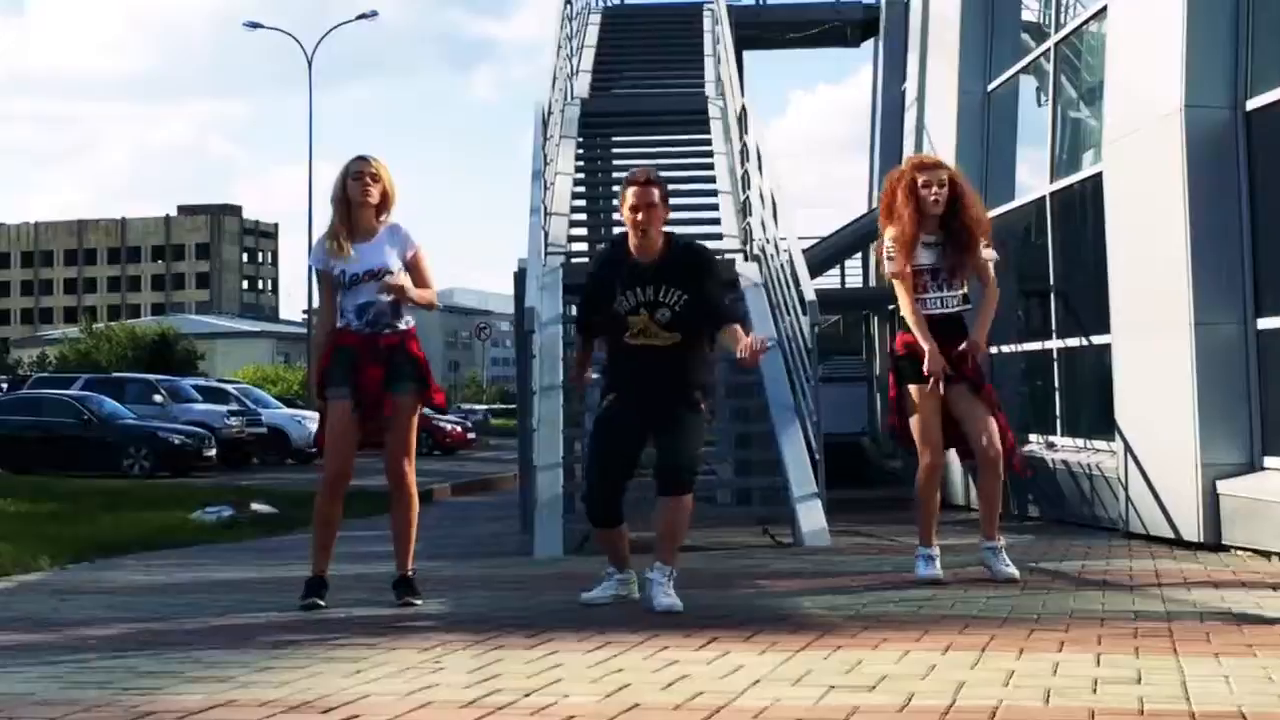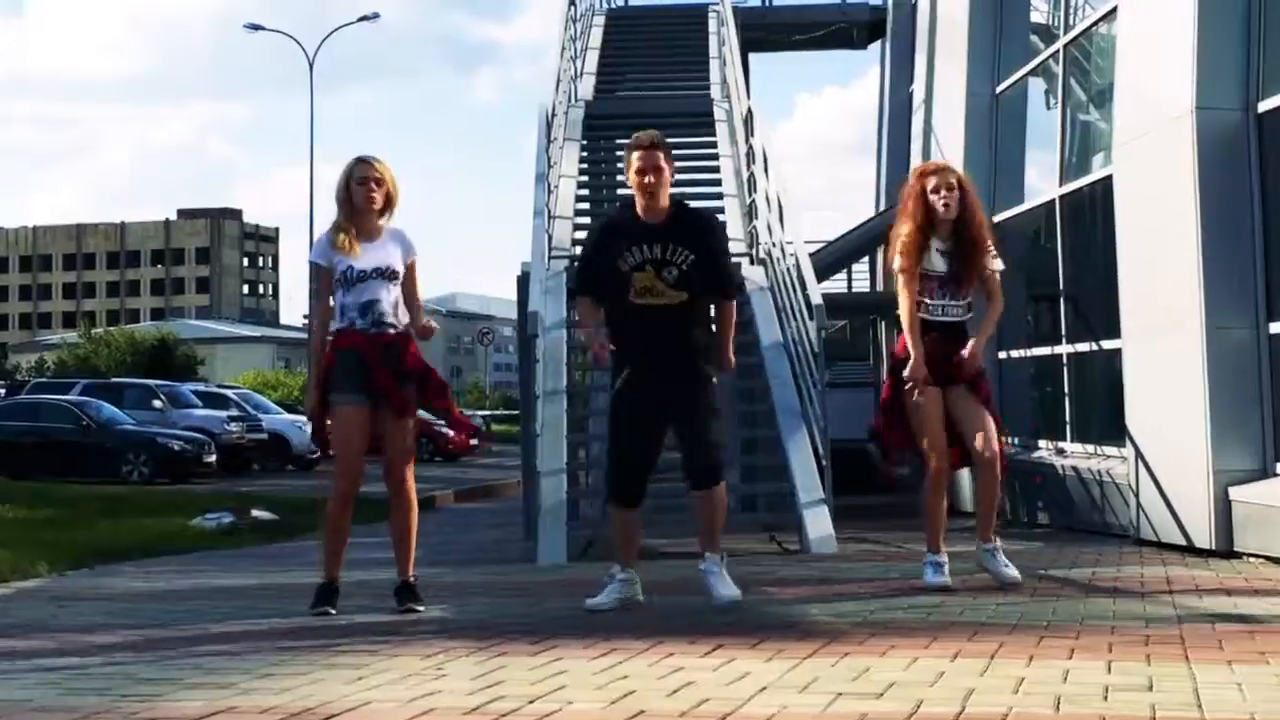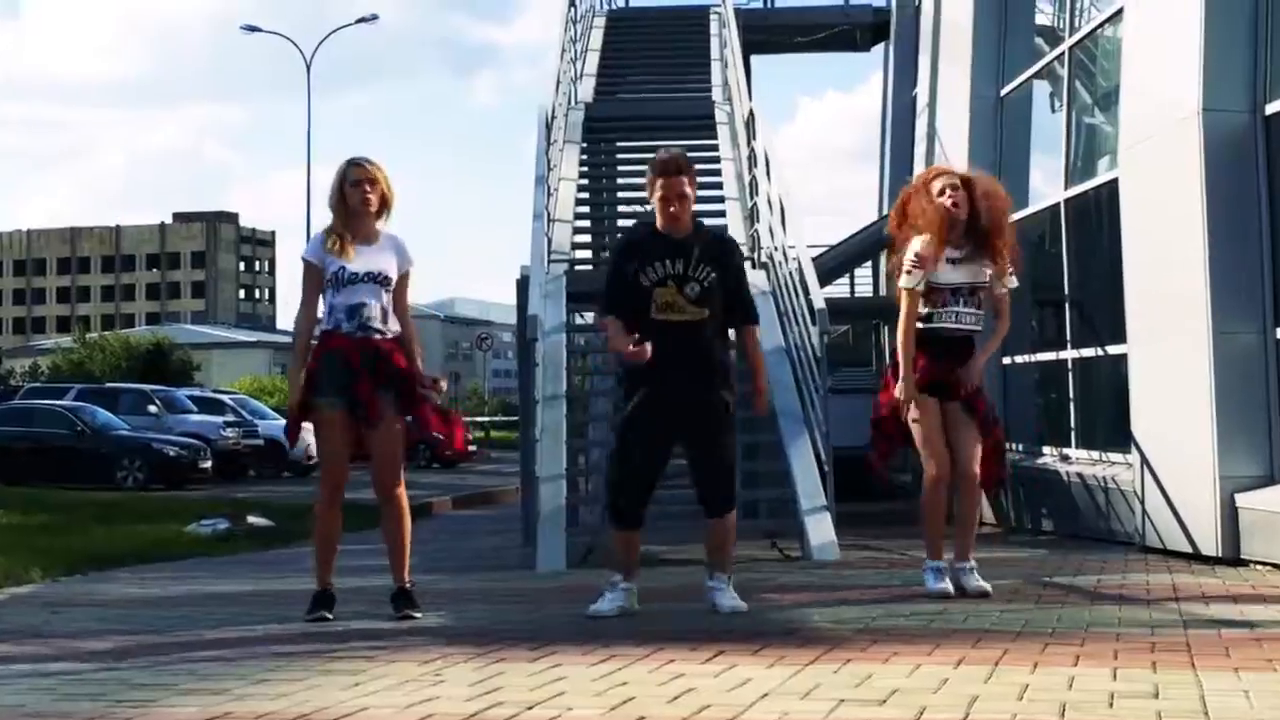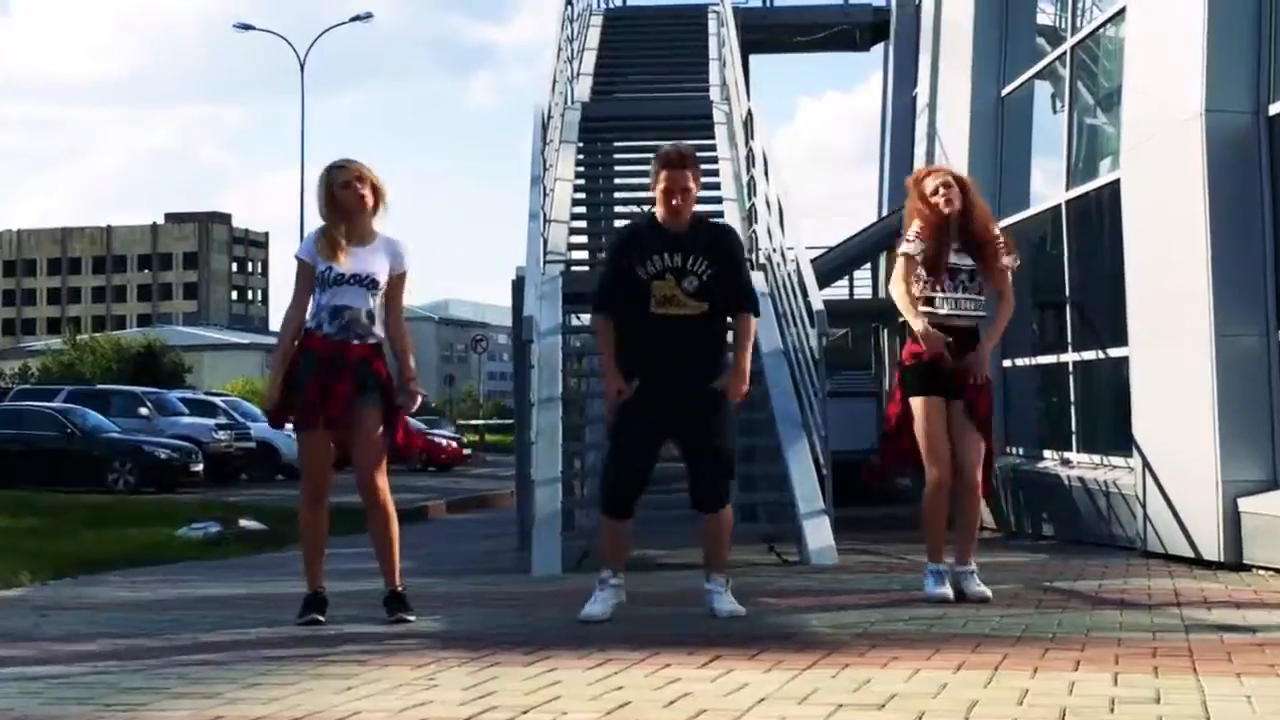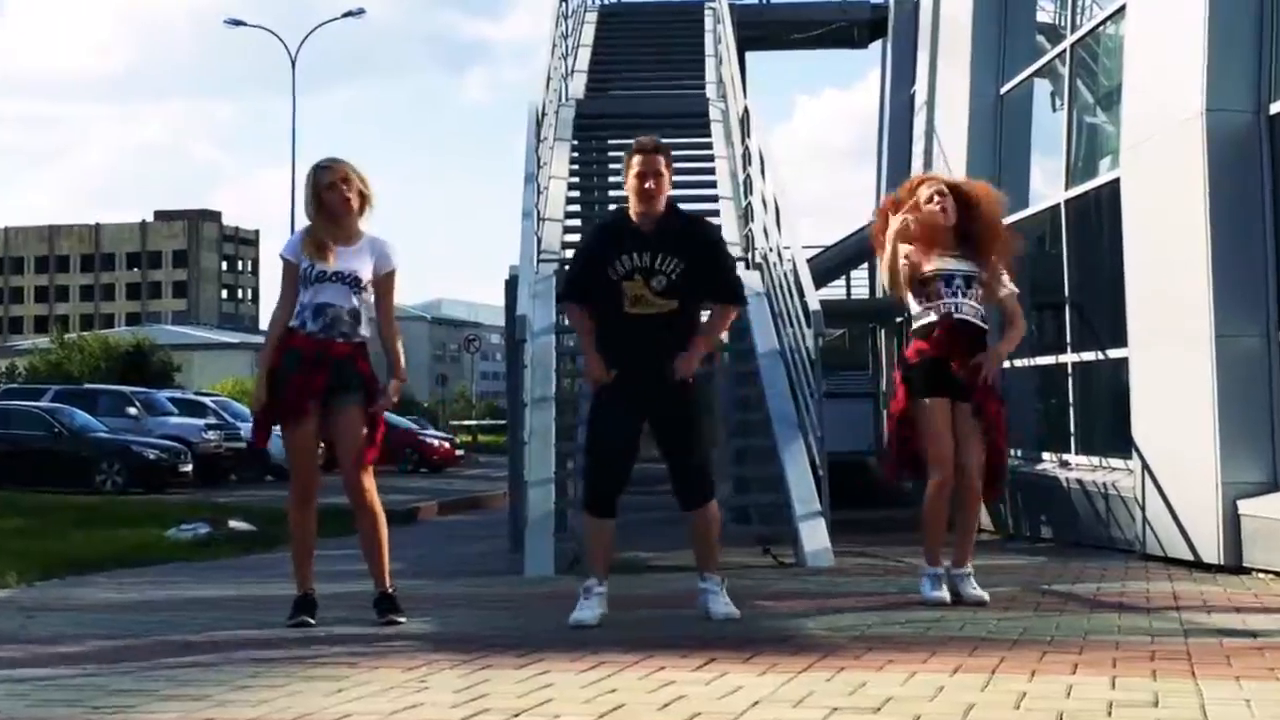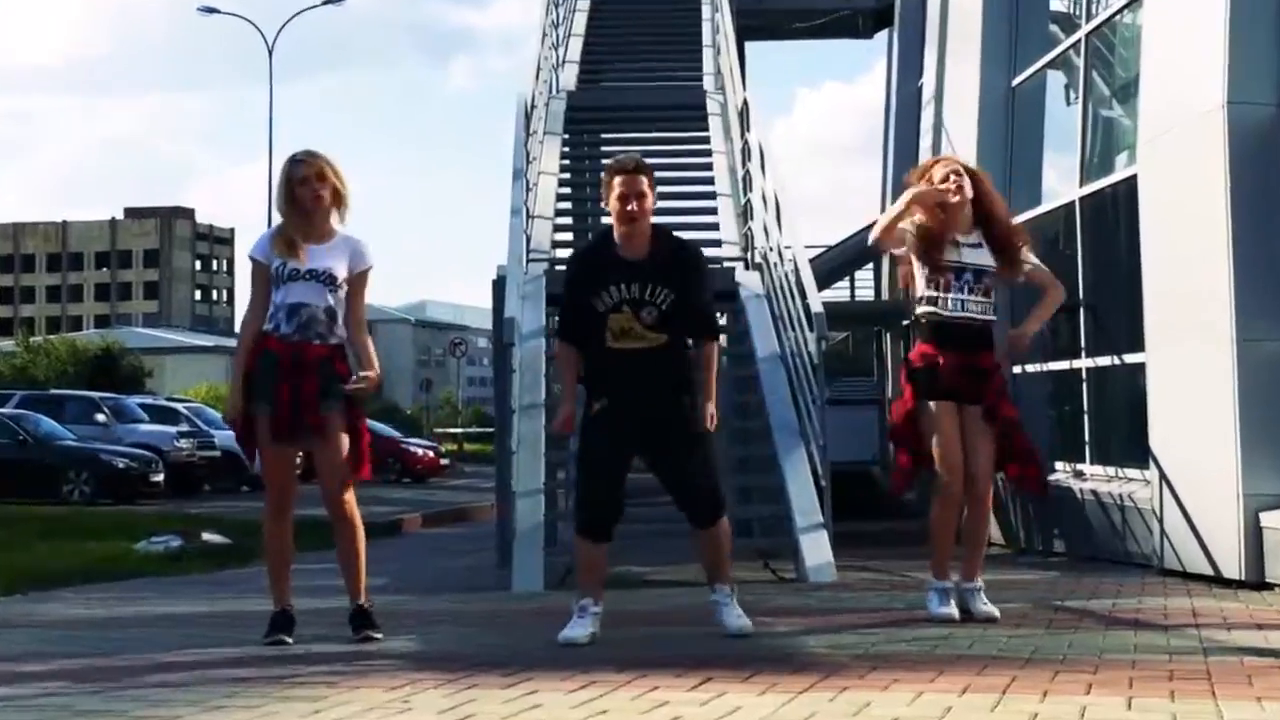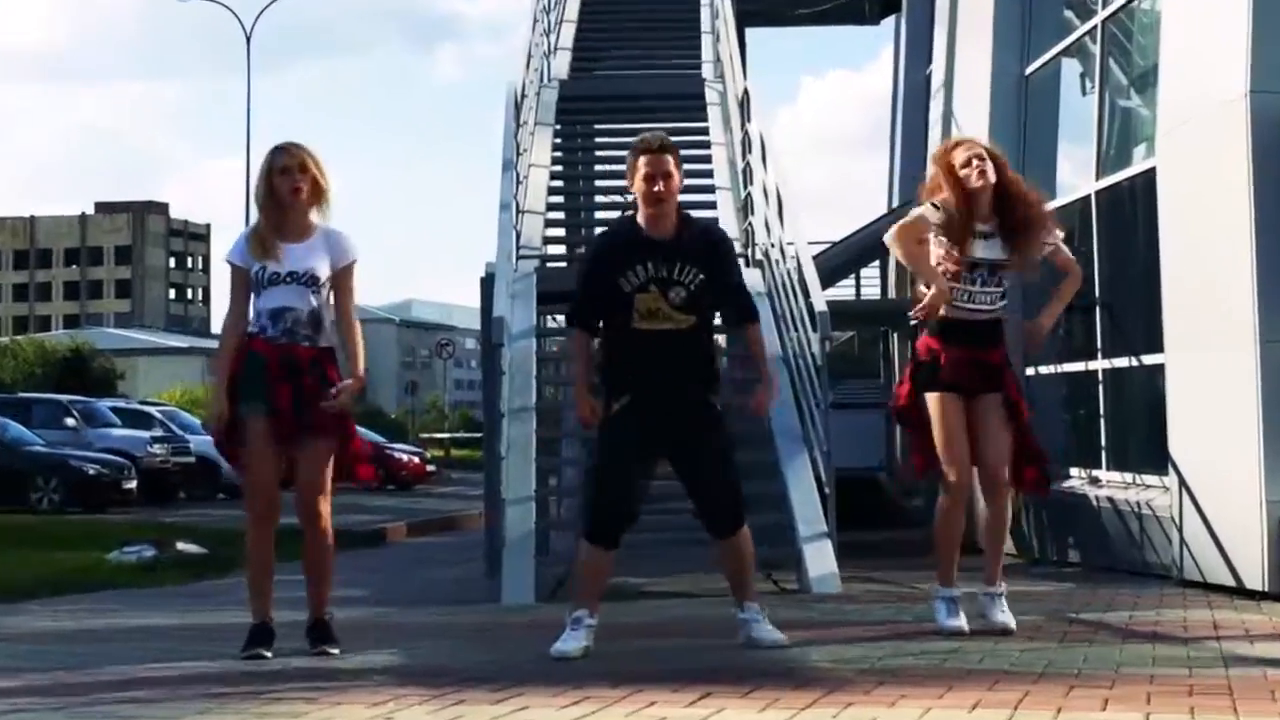
dt=0.2s
person 1, frame 1
left shoulder: (695, 260)
right shoulder: (606, 264)
left elbow: (724, 319)
right elbow: (589, 326)
left wrist: (743, 342)
right wrist: (581, 368)
left hip: (680, 394)
right hip: (623, 394)
left knee: (677, 470)
right knee: (598, 493)
left ankle: (661, 577)
right ankle: (620, 575)
person 1, frame 2
left shoulder: (702, 226)
right shoulder: (609, 230)
left elbow: (726, 291)
right elbow: (586, 293)
left wrist: (725, 348)
right wrist: (594, 332)
left hip: (692, 366)
right hip: (635, 369)
left knee: (707, 463)
right knee: (625, 476)
left ankle: (714, 566)
right ankle: (625, 577)
person 1, frame 3
left shoulder: (721, 247)
right shoulder: (631, 246)
left elbow: (744, 317)
right elbow: (610, 313)
left wrist: (758, 378)
right wrist: (622, 345)
left hip: (708, 390)
right hip: (649, 390)
left knee: (720, 491)
right knee: (625, 494)
left ankle: (720, 583)
right ankle: (623, 585)
person 1, frame 4
left shoulder: (720, 239)
right shoulder: (629, 240)
left elbow: (745, 308)
right elbow: (605, 310)
left wrist: (741, 366)
right wrist: (612, 371)
left hip: (703, 384)
right hip: (642, 385)
left knee: (714, 486)
right knee: (617, 486)
left ankle: (716, 585)
right ankle: (611, 584)
person 1, frame 5
left shoulder: (698, 232)
right shoulder: (604, 234)
left elbow: (729, 298)
right elbow: (575, 298)
left wrist: (696, 350)
right wrist: (591, 354)
left hip: (675, 376)
right hip: (617, 378)
left knee: (696, 482)
right knee: (601, 483)
left ankle: (711, 585)
right ankle: (595, 592)
person 1, frame 6
left shoulder: (684, 258)
right shoulder: (588, 261)
left elbow: (706, 333)
right elbow: (568, 336)
left wrist: (708, 398)
right wrist: (569, 400)
left hip: (673, 404)
right hip: (608, 406)
left knee: (707, 500)
right knee: (594, 510)
left ankle: (723, 598)
right ankle: (587, 611)
person 1, frame 7
left shoulder: (710, 242)
right shoulder: (609, 247)
left elbow: (742, 314)
right elbow: (583, 324)
left wrist: (764, 377)
right wrist: (583, 391)
left hip: (695, 400)
right hip: (629, 403)
left knee: (727, 508)
right knee: (605, 514)
left ankle: (750, 614)
right ankle: (582, 622)
person 2, frame 1
left shoulder: (400, 237)
right shoulder: (328, 247)
left elbow: (430, 297)
right elbow: (326, 316)
left wrist: (404, 286)
right wrist: (316, 376)
left hip: (399, 354)
right hip: (349, 356)
left knee: (401, 472)
right knee: (335, 473)
left ankle: (404, 574)
right ankle: (317, 575)
person 2, frame 2
left shoulder: (400, 241)
right shoulder: (328, 246)
right elbow: (320, 315)
left wrist: (421, 325)
right wrist: (313, 382)
left hip: (397, 357)
right hip: (350, 358)
left knee: (401, 477)
right knee: (347, 479)
left ankle: (406, 580)
right ankle: (329, 583)
person 2, frame 3
left shoulder: (395, 248)
right shoulder: (323, 245)
left elbow: (401, 317)
right elbow: (307, 313)
left wrist: (418, 370)
right wrist: (295, 376)
left hip: (384, 363)
right hip: (335, 360)
left knee: (390, 483)
right knee: (332, 483)
left ankle: (402, 587)
right ankle: (323, 589)
person 2, frame 4
left shoulder: (390, 249)
right shoulder: (317, 244)
left elbow: (395, 321)
right elbow: (297, 310)
left wrist: (409, 379)
right wrist: (277, 374)
left hip: (365, 365)
right hip: (316, 362)
left knee: (374, 484)
right knee: (315, 485)
left ankle: (394, 590)
right ankle: (315, 592)
person 2, frame 5
left shoulder: (377, 250)
right shoulder: (302, 244)
left elbow: (386, 321)
right elbow: (284, 310)
left wrist: (398, 375)
right wrist: (263, 374)
left hip: (350, 364)
right hip: (299, 361)
left knee: (360, 483)
right knee: (303, 485)
left ankle: (384, 590)
right ankle: (304, 593)
person 2, frame 6
left shoulder: (352, 249)
right shoulder: (271, 243)
left elbow: (356, 322)
right elbow: (255, 315)
left wrist: (370, 368)
right wrist: (237, 382)
left hip: (326, 369)
right hip: (274, 366)
left knee: (340, 494)
right knee: (279, 497)
left ankle: (359, 605)
right ankle: (282, 609)
person 2, frame 7
left shoulder: (334, 242)
right shoulder: (250, 244)
left elbow: (345, 317)
right elbow: (236, 319)
left wrist: (357, 374)
right wrist: (220, 388)
left hip: (314, 371)
right hip: (260, 369)
left knee: (314, 507)
right knee: (261, 506)
left ankle: (318, 618)
right ankle: (261, 622)
person 3, frame 1
left shoulder: (965, 231)
right shoulder: (898, 236)
left elbow: (989, 285)
right elbow: (905, 298)
left wrist: (979, 332)
right wrist: (929, 348)
left hip: (960, 347)
right hip: (917, 351)
left knee: (991, 447)
right knee: (931, 457)
left ankle: (991, 545)
right ankle: (927, 551)
person 3, frame 2
left shoulder: (977, 241)
right shoulder: (912, 239)
left elbow: (995, 299)
right elbow: (907, 303)
left wrist: (977, 344)
right wrist: (916, 360)
left hip: (959, 355)
right hip: (918, 355)
left knee: (989, 451)
right knee: (937, 462)
left ankle: (988, 546)
right ankle: (934, 557)
person 3, frame 3
left shoulder: (991, 251)
right shoulder: (922, 248)
left elbow: (1003, 316)
right elbow: (907, 315)
left wrist: (979, 362)
right wrist: (906, 377)
left hip: (963, 366)
right hip: (921, 365)
left knee: (971, 470)
right knee: (938, 470)
left ankle: (964, 564)
right ankle: (935, 565)
person 3, frame 4
left shoulder: (989, 242)
right shoulder: (921, 233)
left elbow: (1005, 302)
right elbow: (897, 285)
left wrist: (987, 349)
right wrist: (918, 322)
left hip: (969, 364)
right hip: (924, 361)
left knee: (972, 475)
right knee: (940, 473)
left ankle: (965, 567)
right ankle: (935, 567)
person 3, frame 5
left shoulder: (985, 256)
right shoulder: (912, 249)
left elbow: (1016, 319)
right elbow: (892, 285)
left wrist: (999, 352)
right wrist: (892, 235)
left hip: (974, 363)
right hip: (928, 358)
left knee: (973, 477)
right knee: (942, 474)
left ankle: (961, 571)
right ankle: (932, 571)
person 3, frame 6
left shoulder: (1000, 242)
right shoulder: (924, 232)
left elbow: (1054, 289)
right elbow: (878, 239)
left wrist: (1028, 328)
right wrist: (909, 199)
left hip: (982, 363)
right hip: (933, 361)
left knee: (981, 482)
right knee: (951, 482)
left ankle: (971, 585)
right ankle: (940, 585)
person 3, frame 7
left shoulder: (1020, 223)
right shoulder: (942, 213)
left elbow: (1072, 270)
right elbow: (896, 235)
left wrist: (1047, 318)
right wrist: (932, 282)
left hip: (991, 356)
right hip: (941, 354)
left knee: (999, 477)
right knee: (957, 480)
